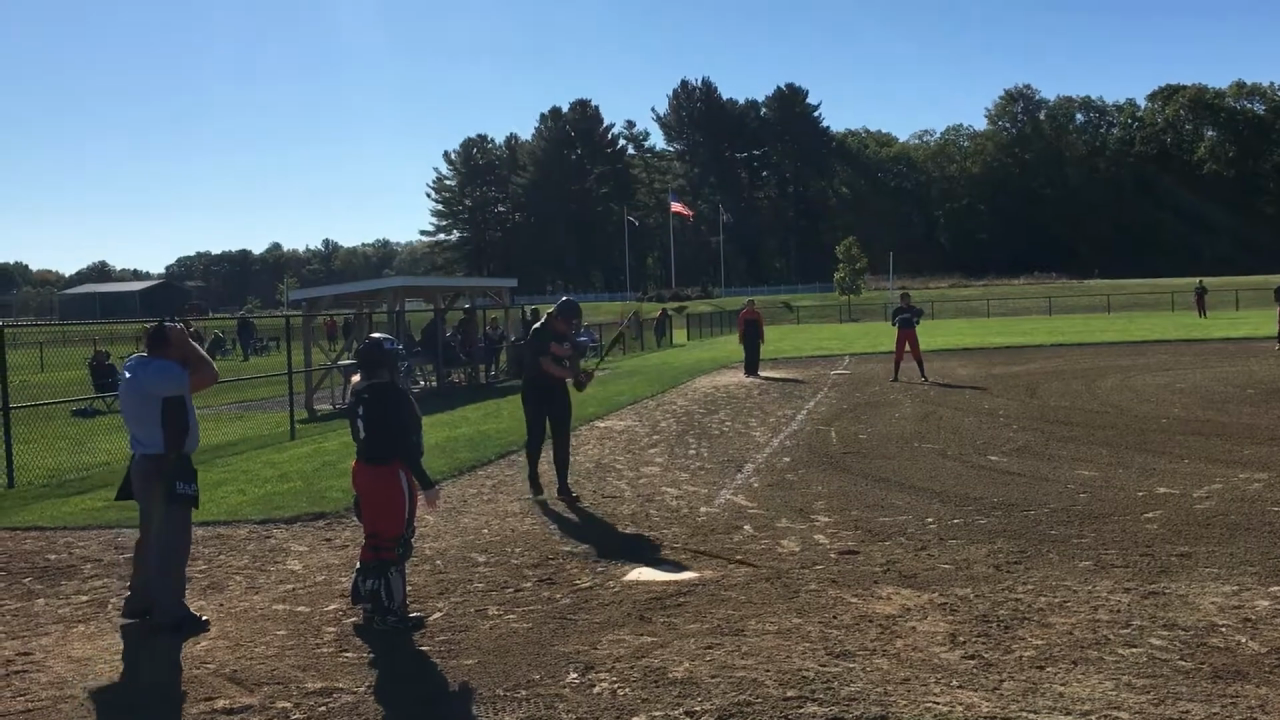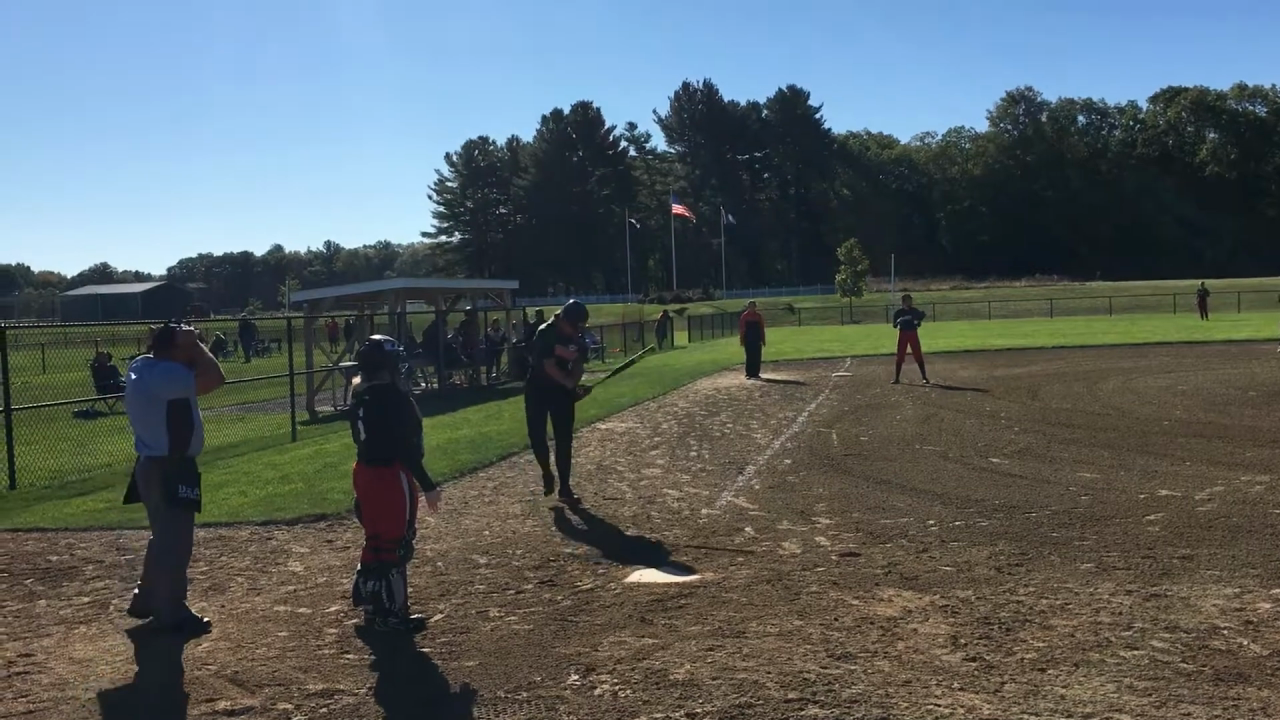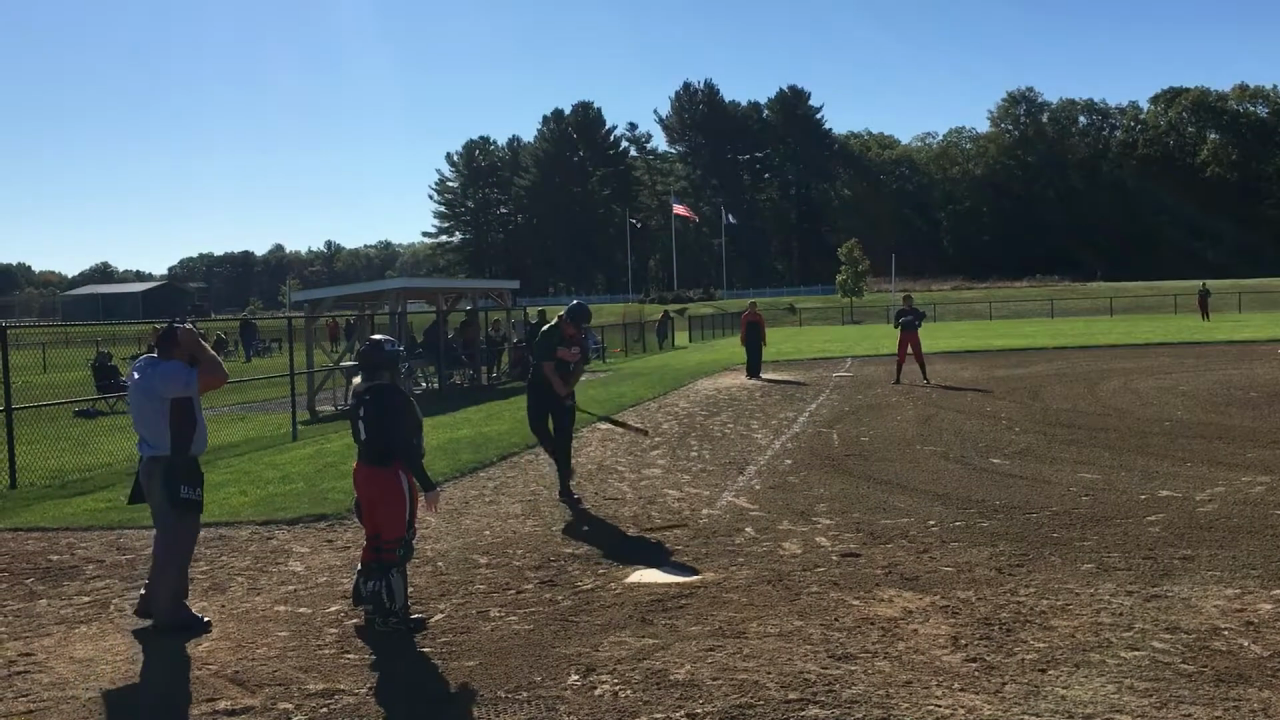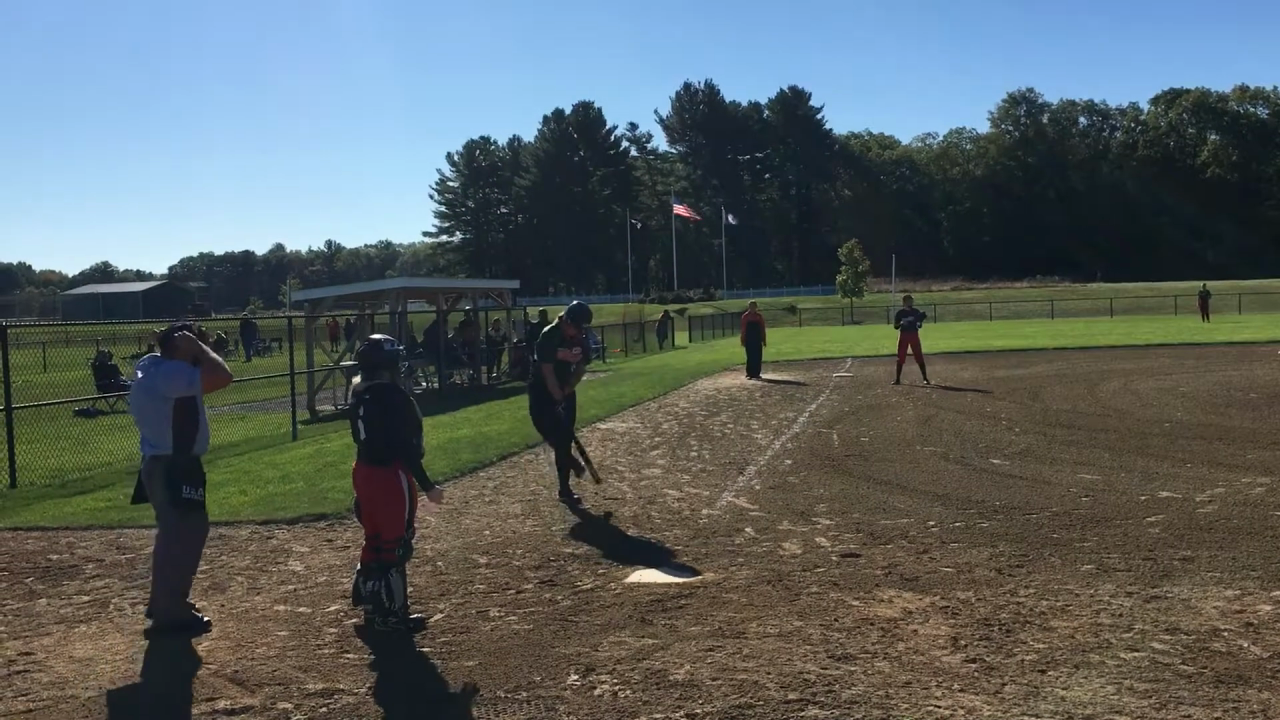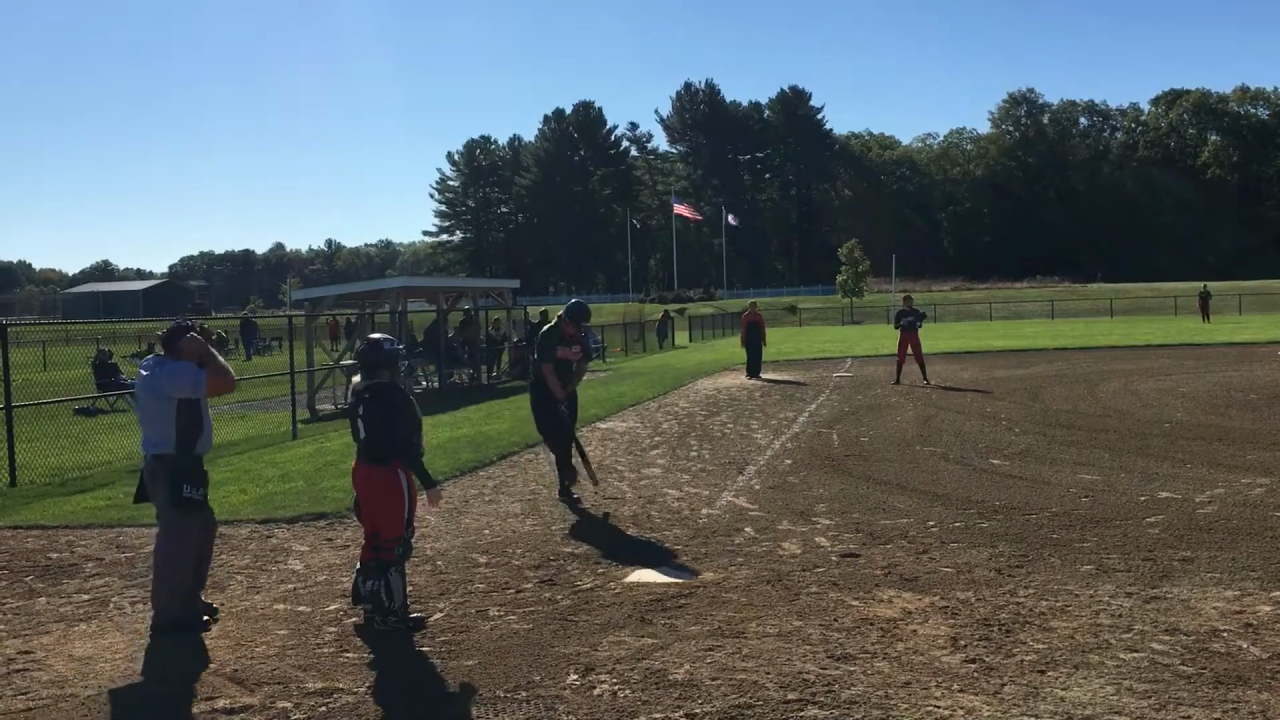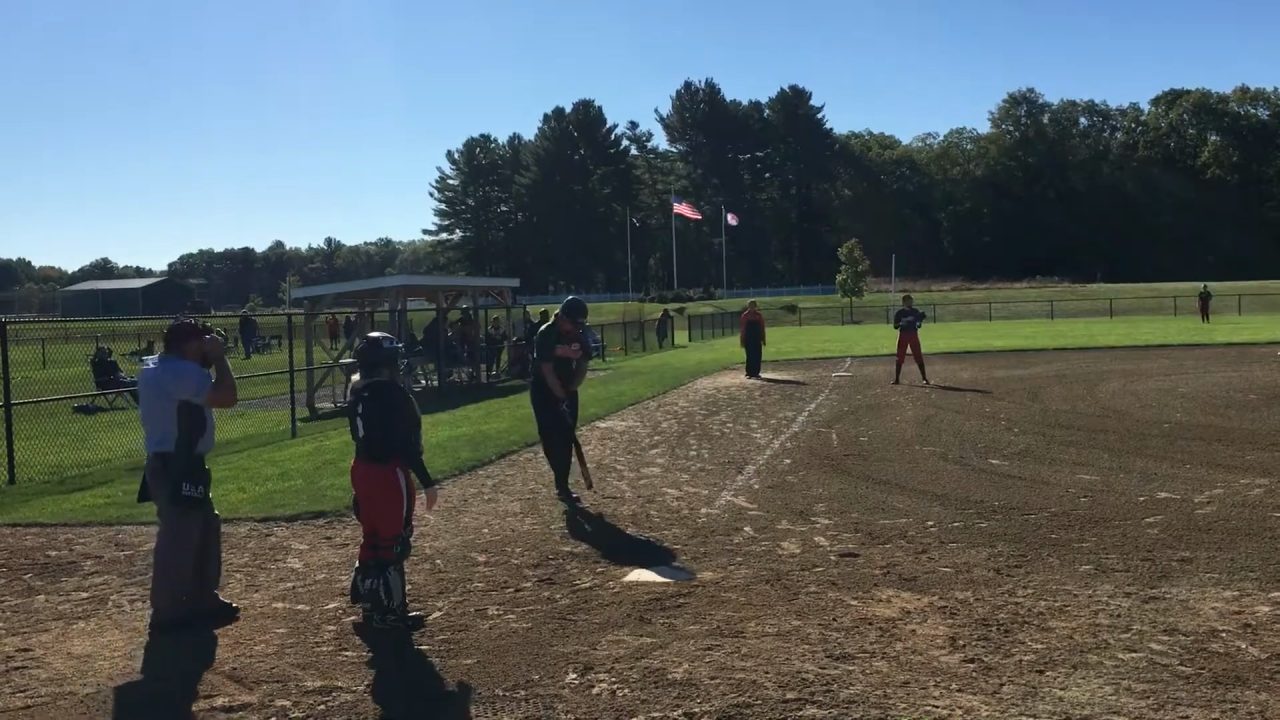
dt=0.1s
person 1, frame 1
left shoulder: (135, 367)
right shoulder: (160, 373)
right elbow: (209, 376)
right wrist: (186, 341)
left hip: (147, 464)
right hip: (166, 469)
left knee: (153, 537)
right knee: (173, 540)
left ankle: (140, 600)
right ankle: (170, 612)
person 1, frame 2
left shoulder: (141, 368)
right shoulder: (166, 375)
right elbow: (214, 379)
right wrist: (194, 343)
left hip: (153, 466)
right hip: (171, 471)
left knee: (164, 537)
right knee: (174, 541)
left ankle: (147, 599)
right ankle: (171, 614)
person 1, frame 3
left shoulder: (145, 367)
right shoulder: (169, 374)
right elbow: (218, 376)
right wrist: (195, 342)
left hip: (159, 466)
right hip: (174, 471)
left knee: (175, 537)
right knee: (176, 541)
left ankle: (154, 600)
right ankle: (171, 614)
person 1, frame 4
left shoulder: (149, 367)
right shoulder: (173, 373)
right elbow: (222, 377)
right wrist: (197, 347)
left hip: (162, 465)
right hip: (175, 470)
left knee: (186, 534)
right knee: (178, 541)
left ankle: (167, 603)
right ankle: (171, 614)
person 1, frame 5
left shoulder: (151, 368)
right shoulder: (178, 372)
right elbow: (226, 382)
right wrist: (206, 349)
left hip: (165, 465)
right hip: (176, 470)
left knee: (201, 529)
right knee: (177, 540)
left ankle: (187, 600)
right ankle: (170, 614)
person 1, frame 6
left shoulder: (155, 368)
right shoulder: (182, 372)
right elbow: (226, 398)
right wrist: (219, 355)
left hip: (168, 463)
right hip: (178, 468)
left knee: (206, 528)
right knee: (178, 539)
left ankle: (203, 601)
right ankle: (168, 611)
person 2, frame 1
left shoulder: (359, 394)
right shoulder: (393, 395)
left elbow: (363, 437)
right elbow: (405, 445)
right wrist: (426, 483)
left hip: (365, 471)
right hip: (390, 474)
left knee: (375, 540)
right knee: (394, 543)
left ankle: (371, 605)
right ankle: (390, 613)
person 2, frame 2
left shoulder: (359, 395)
right shoulder: (394, 397)
left elbow: (364, 438)
right elbow: (406, 446)
right wrist: (427, 485)
left hip: (366, 473)
right hip: (391, 476)
left knee: (376, 541)
right knee: (395, 544)
left ankle: (372, 606)
right ankle: (391, 614)
person 2, frame 3
left shoulder: (360, 395)
right shoulder: (393, 396)
left elbow: (365, 438)
right elbow: (406, 447)
right wrist: (427, 486)
left hip: (366, 472)
right hip: (391, 475)
left knee: (376, 541)
right knee: (395, 544)
left ankle: (373, 606)
right ankle: (392, 614)
person 2, frame 4
left shoulder: (359, 394)
right shoulder: (394, 396)
left elbow: (365, 437)
right elbow: (406, 446)
right wrist: (426, 485)
left hip: (365, 471)
right hip: (390, 475)
left knee: (375, 540)
right knee: (395, 544)
left ankle: (372, 605)
right ankle: (391, 613)
person 2, frame 5
left shoulder: (359, 393)
right shoulder: (393, 395)
left elbow: (363, 436)
right elbow: (406, 445)
right wrist: (428, 483)
left hip: (365, 470)
right hip: (390, 474)
left knee: (375, 539)
right knee: (394, 543)
left ankle: (372, 604)
right ankle: (391, 612)
person 2, frame 6
left shoulder: (358, 391)
right shoulder: (392, 393)
left elbow: (362, 434)
right elbow: (405, 443)
right wrist: (426, 482)
left hip: (364, 469)
right hip: (389, 472)
left knee: (373, 538)
right knee: (393, 541)
left ankle: (371, 602)
right ankle: (389, 611)
person 3, frame 1
left shoulder: (569, 335)
right shoulder: (539, 332)
left elbow: (573, 361)
right elbow: (547, 365)
left wrist: (579, 377)
right wrist: (576, 377)
left hip: (559, 388)
right hip: (535, 389)
left knee: (562, 437)
right knee: (536, 435)
left ankle: (563, 486)
right ankle: (533, 475)
person 3, frame 2
left shoulder: (576, 338)
right shoulder: (545, 334)
left elbow: (578, 365)
right elbow: (549, 368)
left wrist: (574, 386)
right wrist: (572, 385)
left hip: (562, 390)
right hip: (538, 389)
left knee: (564, 439)
right knee: (537, 433)
left ankle: (564, 488)
right ankle: (547, 473)
person 3, frame 3
left shoulder: (580, 339)
right shoulder: (548, 335)
left elbow: (579, 369)
right elbow: (548, 370)
left wrist: (567, 393)
right wrist: (563, 395)
left hip: (563, 392)
right hip: (540, 389)
left knee: (565, 437)
right knee: (539, 426)
left ankle: (565, 488)
right ankle: (563, 464)
person 3, frame 4
left shoulder: (581, 340)
right shoulder: (549, 336)
left elbow: (580, 369)
right elbow: (547, 372)
left wrist: (565, 394)
right wrist: (557, 401)
left hip: (564, 392)
right hip: (542, 390)
left knee: (565, 438)
right knee: (544, 425)
left ankle: (564, 488)
right ankle: (572, 462)
person 3, frame 5
left shoulder: (581, 338)
right shoulder: (548, 335)
left elbow: (581, 368)
right elbow: (547, 371)
left wrist: (568, 392)
right wrist: (560, 399)
left hip: (566, 392)
right hip: (543, 390)
left knee: (566, 438)
right knee: (548, 431)
left ankle: (565, 488)
right ankle: (567, 469)
person 3, frame 6
left shoulder: (579, 336)
right shoulder: (546, 334)
left elbow: (582, 367)
right elbow: (547, 371)
left wrist: (570, 393)
right wrist: (561, 399)
left hip: (567, 391)
right hip: (544, 390)
left knee: (566, 438)
right knee: (549, 434)
left ankle: (564, 487)
right ankle: (560, 479)
